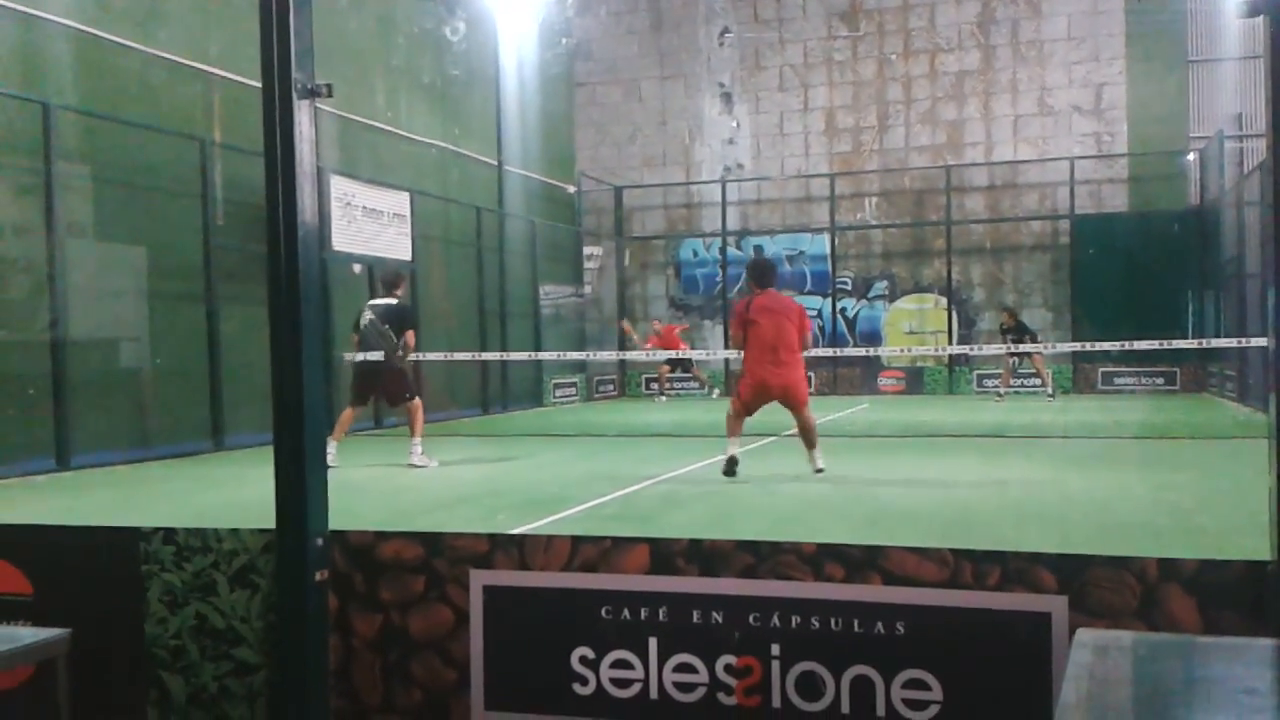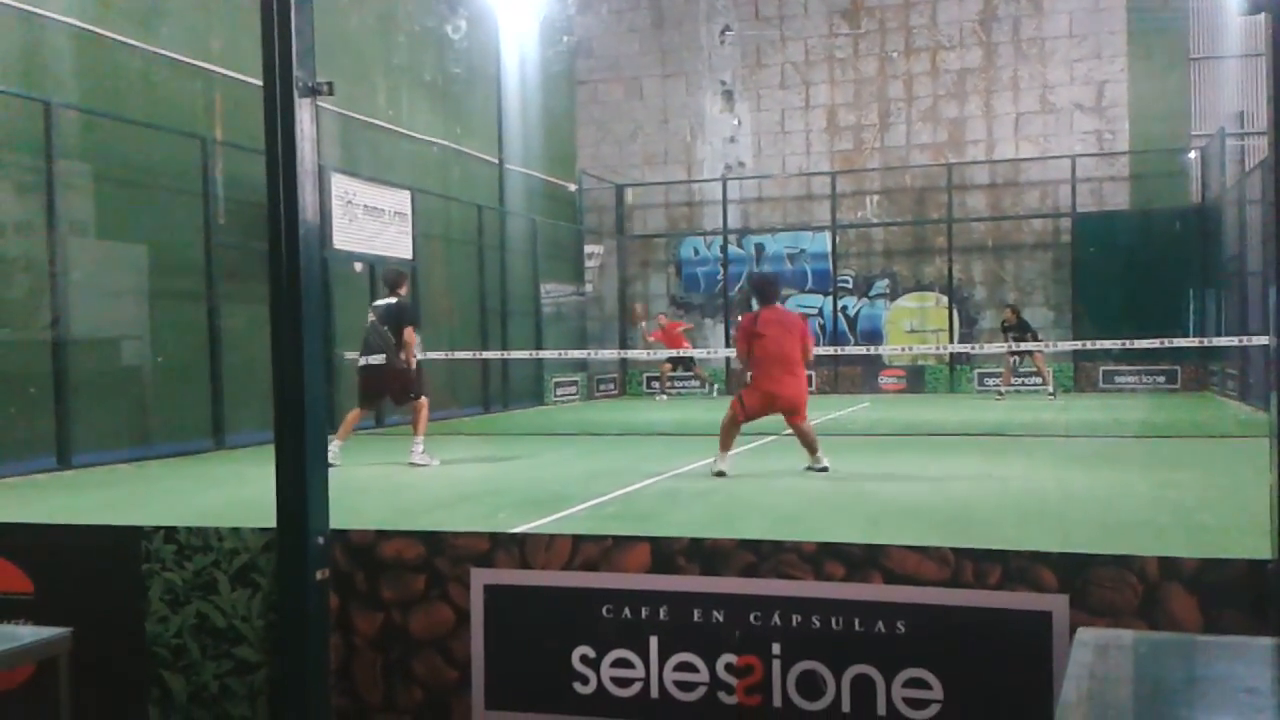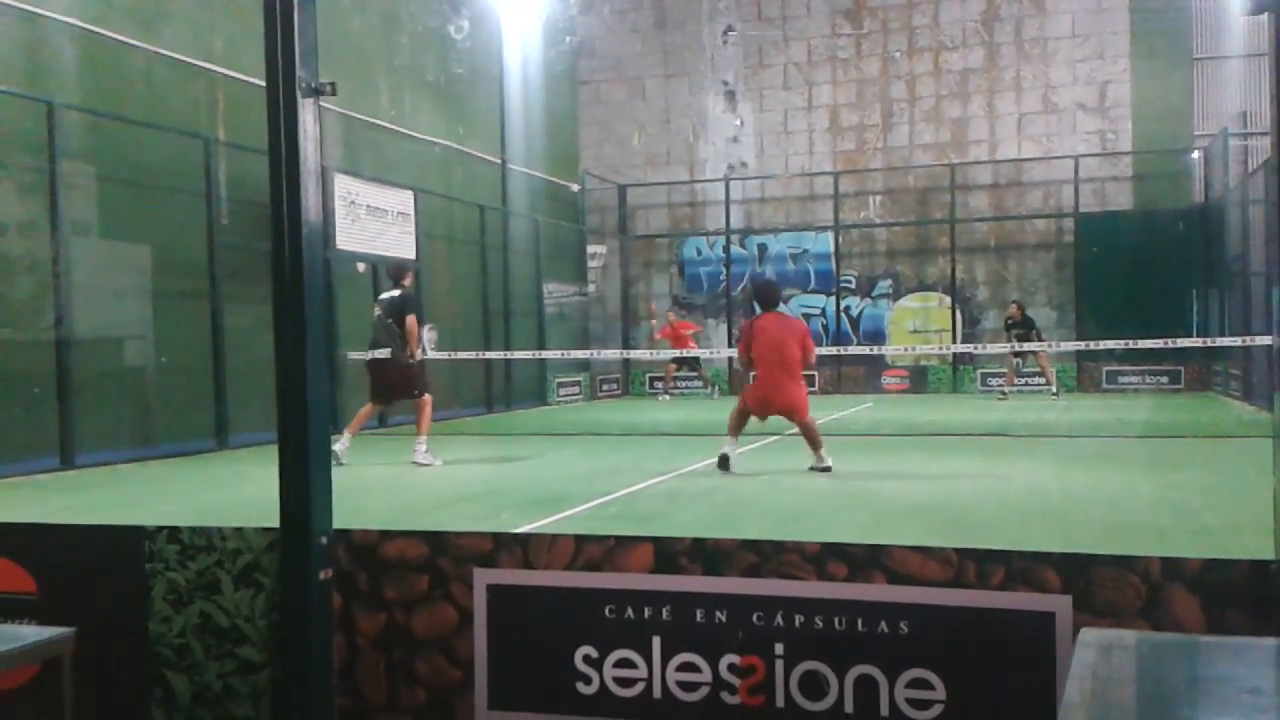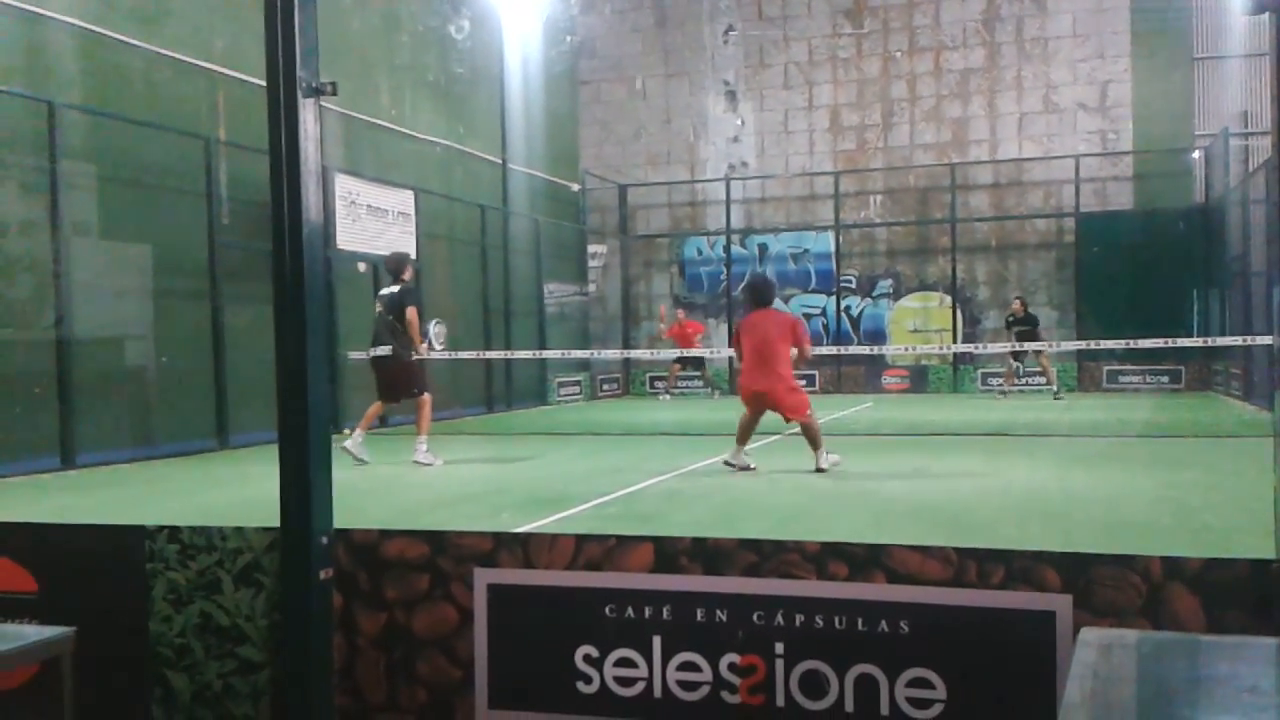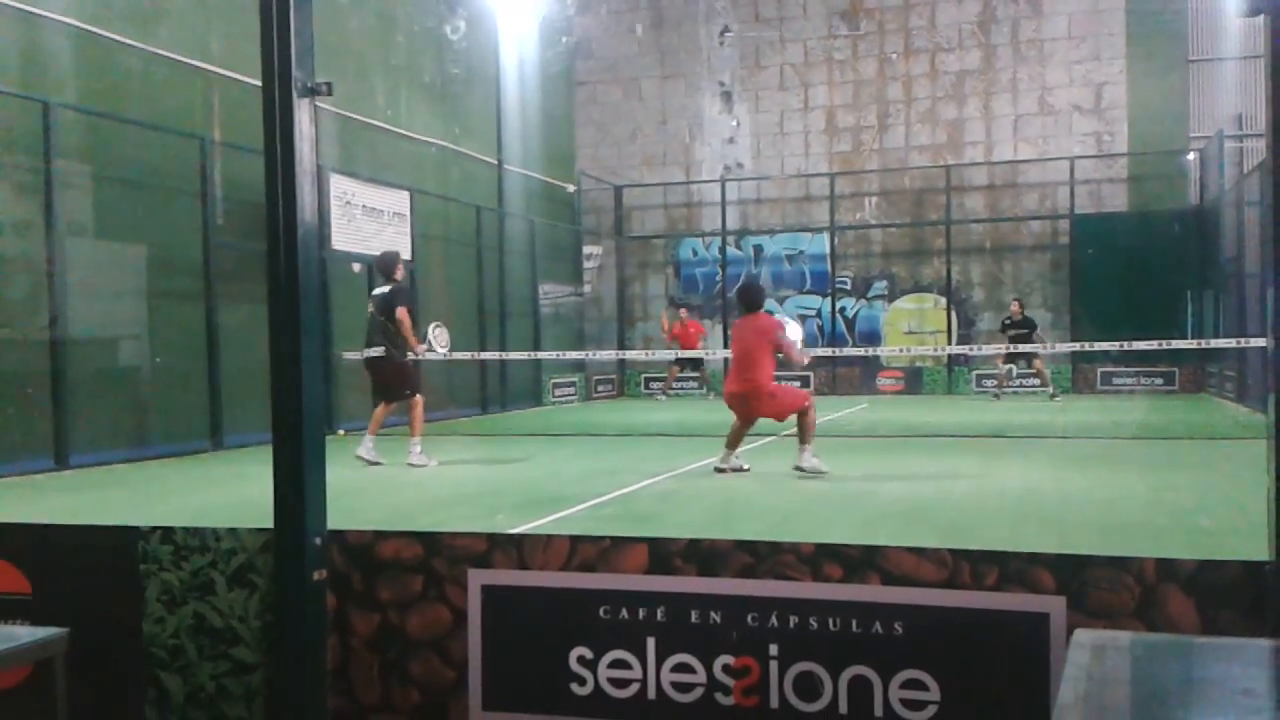
dt=0.1s
person 1, frame 1
left shoulder: (368, 307)
right shoulder: (403, 307)
left elbow: (356, 338)
right elbow: (410, 341)
right wrist: (402, 356)
left hip: (362, 362)
right hip: (385, 361)
left knee: (353, 407)
right knee: (414, 404)
left ankle: (330, 452)
right ankle: (416, 453)
person 1, frame 2
left shoulder: (376, 305)
right shoulder: (404, 305)
right elbow: (408, 338)
right wrist: (410, 360)
left hip: (366, 363)
right hip: (389, 363)
left knee: (362, 408)
right knee: (421, 402)
left ankle: (333, 450)
right ankle: (418, 452)
person 1, frame 3
left shoulder: (382, 298)
right shoulder: (408, 297)
right elbow: (411, 324)
right wrist: (415, 351)
left hip: (374, 357)
right hip: (395, 358)
left knee: (374, 404)
right knee: (424, 400)
left ankle: (342, 445)
right ankle: (421, 451)
person 1, frame 4
left shoulder: (383, 293)
right shoulder: (408, 290)
right elbow: (411, 316)
left wrist: (411, 345)
right wrist: (418, 344)
left hip: (378, 353)
right hip: (397, 355)
left knee: (383, 401)
right knee: (423, 399)
left ankle: (355, 441)
right ankle: (422, 450)
person 1, frame 5
left shoulder: (376, 293)
right shoulder: (399, 290)
right elbow: (401, 316)
left wrist: (406, 343)
right wrist: (414, 344)
left hip: (373, 354)
right hip: (390, 355)
left knee: (386, 402)
right knee: (416, 400)
left ankle: (367, 447)
right ankle: (415, 452)
person 2, frame 1
left shoulder: (744, 306)
right shoulder: (795, 306)
left elbow: (737, 343)
right elbow: (807, 343)
left hip: (757, 377)
right hip: (792, 376)
left knee: (736, 411)
right knee: (802, 413)
left ankle: (732, 453)
right ankle: (815, 459)
person 2, frame 2
left shoulder: (750, 321)
right shoulder: (798, 320)
left elbow: (743, 360)
right elbow: (809, 357)
left hip: (764, 391)
right hip: (795, 390)
left knee: (733, 416)
right knee: (800, 422)
left ankle: (721, 462)
right ankle: (817, 459)
person 2, frame 3
left shoulder: (751, 326)
right shoulder: (799, 326)
left elbow: (744, 364)
right elbow: (810, 361)
left hip: (762, 392)
right hip: (794, 395)
left knee: (741, 409)
right knee: (804, 418)
left ankle: (728, 451)
right ankle: (822, 459)
person 2, frame 4
left shoulder: (743, 323)
right shoulder: (790, 320)
right elbow: (806, 354)
right wrist: (794, 353)
left hip: (748, 386)
right hip: (779, 386)
left knee: (754, 411)
right knee: (804, 414)
left ankle: (737, 454)
right ankle: (822, 457)
person 2, frame 5
left shoulder: (737, 327)
right shoulder: (774, 325)
right elbow: (793, 358)
right wrist: (803, 357)
left hip: (732, 393)
right hip: (759, 390)
left knee: (746, 419)
right knee: (807, 404)
left ankle: (726, 459)
right ankle: (806, 457)
